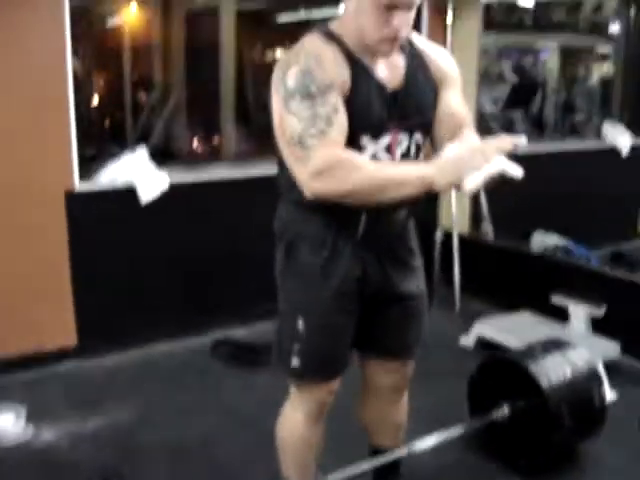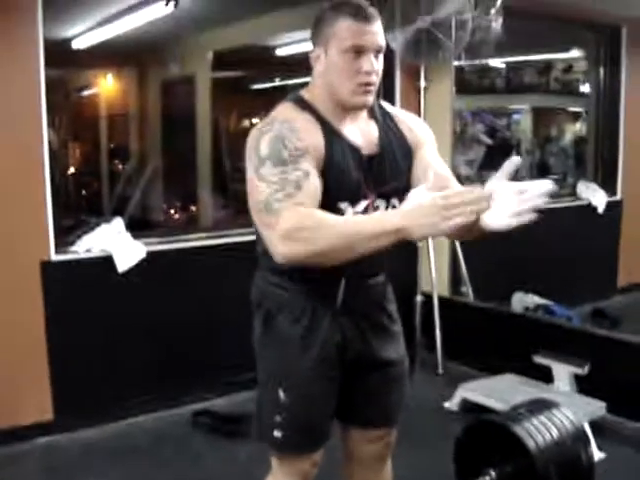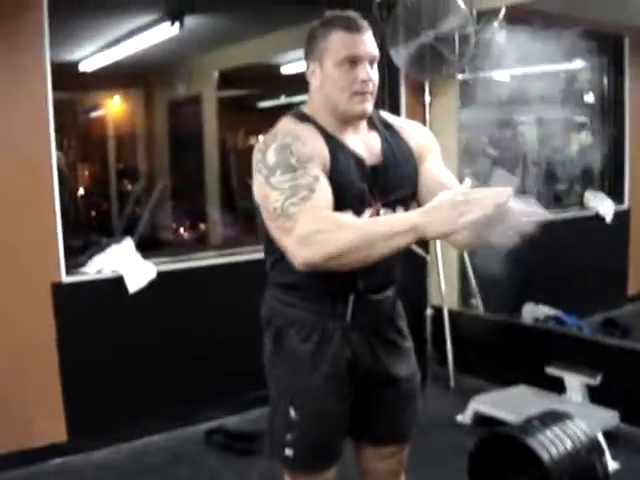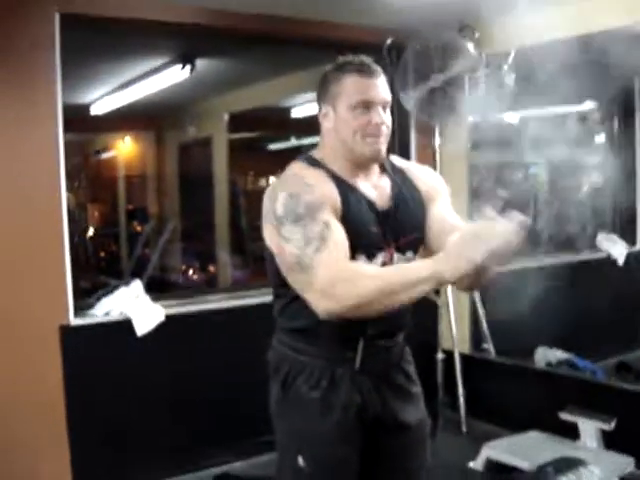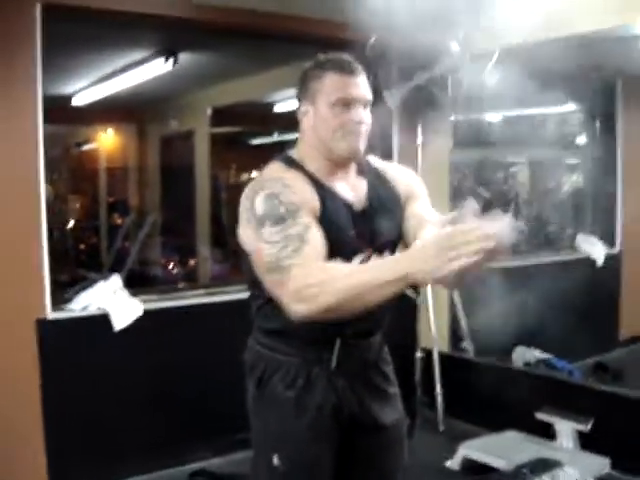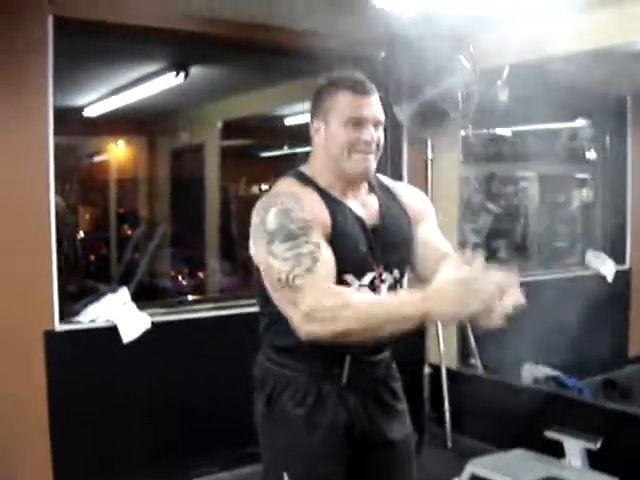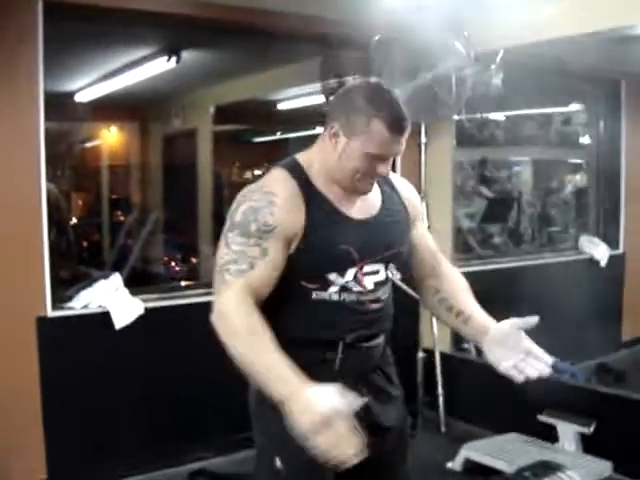
dt=0.4s
person 1, frame 1
left shoulder: (432, 60)
right shoulder: (312, 65)
left elbow: (461, 139)
right elbow: (321, 175)
left wrist: (477, 159)
right wrist: (434, 170)
left hip: (392, 236)
right hip: (321, 242)
left knee: (393, 377)
right knee: (315, 389)
person 1, frame 2
left shoulder: (405, 129)
right shoulder: (285, 131)
left elbow: (446, 202)
right elbow: (291, 239)
left wrist: (480, 211)
right wrist: (403, 222)
left hip: (371, 300)
right hip: (299, 309)
person 1, frame 3
left shoulder: (408, 137)
right shoulder: (285, 146)
left elbow: (445, 215)
right elbow: (307, 245)
left wrist: (481, 216)
right wrist: (427, 219)
left hip: (381, 317)
right hip: (309, 324)
person 1, frame 4
left shoulder: (419, 182)
right shoulder: (298, 193)
left elbow: (454, 256)
right elbow: (332, 295)
left wrist: (478, 254)
right wrist: (447, 267)
left hip: (391, 364)
right hip: (316, 372)
person 1, frame 5
left shoulder: (396, 181)
right shoulder: (275, 195)
left elbow: (429, 258)
right elbow: (308, 296)
left wrist: (463, 251)
right wrist: (415, 264)
left hip: (368, 365)
right hip: (295, 372)
person 1, frame 6
left shoulder: (405, 201)
right shoulder: (288, 207)
left elbow: (448, 272)
right elbow: (312, 315)
left wrist: (478, 295)
right wrist: (433, 303)
left hip: (378, 384)
right hip: (301, 391)
person 1, frame 7
left shoulder: (399, 193)
right shoulder: (272, 202)
left elbow: (434, 273)
right elbow: (233, 306)
left wrist: (488, 332)
right wrist: (297, 397)
left hip: (375, 372)
right hip: (297, 379)
